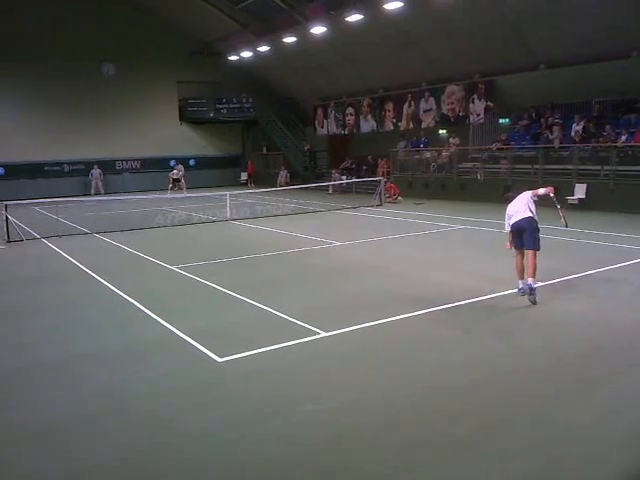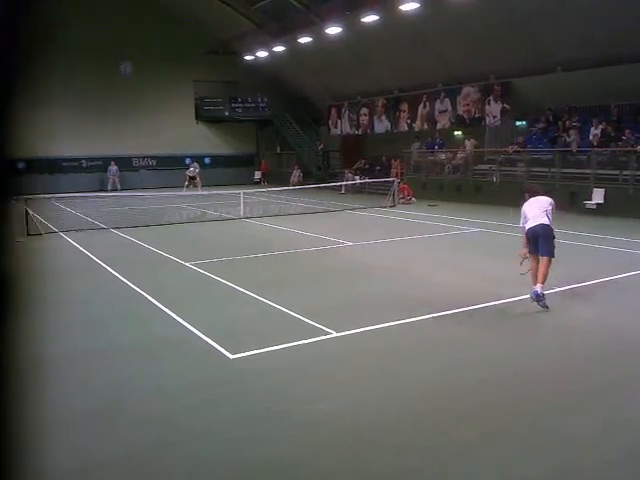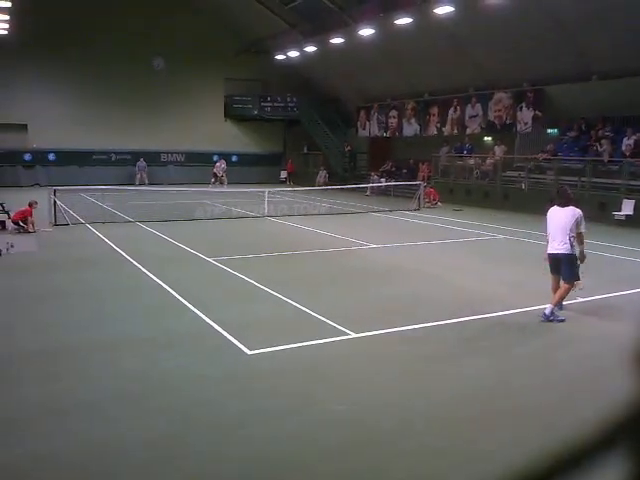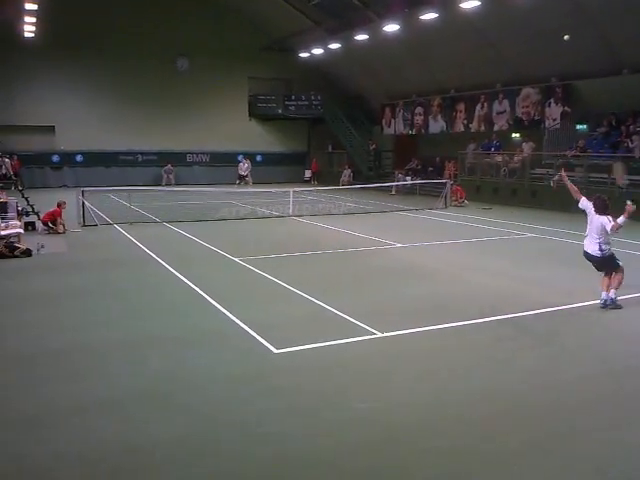
dt=1s
person 1, frame 1
left shoulder: (509, 208)
right shoulder: (526, 195)
left elbow: (509, 231)
right elbow: (536, 192)
left wrist: (510, 244)
right wrist: (546, 190)
left hip: (515, 225)
right hip: (529, 221)
left knee: (519, 255)
right knee: (531, 254)
left ankle: (521, 286)
right ankle: (530, 284)
person 1, frame 2
left shoulder: (525, 205)
right shoulder: (548, 200)
left wrist: (525, 248)
right wrist: (551, 239)
left hip: (531, 229)
right hip: (545, 228)
left knee: (534, 259)
right knee: (545, 260)
left ankle: (535, 290)
right ankle: (538, 291)
person 1, frame 3
left shoulder: (551, 211)
right shoulder: (577, 213)
right elbow: (579, 235)
right wrist: (582, 251)
left hip: (552, 251)
right hip: (567, 252)
left knee: (556, 277)
right knee: (568, 284)
left ankle: (557, 302)
right ankle: (549, 311)
person 1, frame 4
left shoulder: (590, 210)
right shoulder: (606, 219)
left elbow: (577, 195)
right elbow: (614, 228)
left wrist: (566, 180)
right wrist: (626, 214)
left hip: (588, 252)
right hip: (601, 254)
left knee: (608, 272)
right knee: (619, 271)
left ankle: (604, 298)
right ankle: (611, 297)
